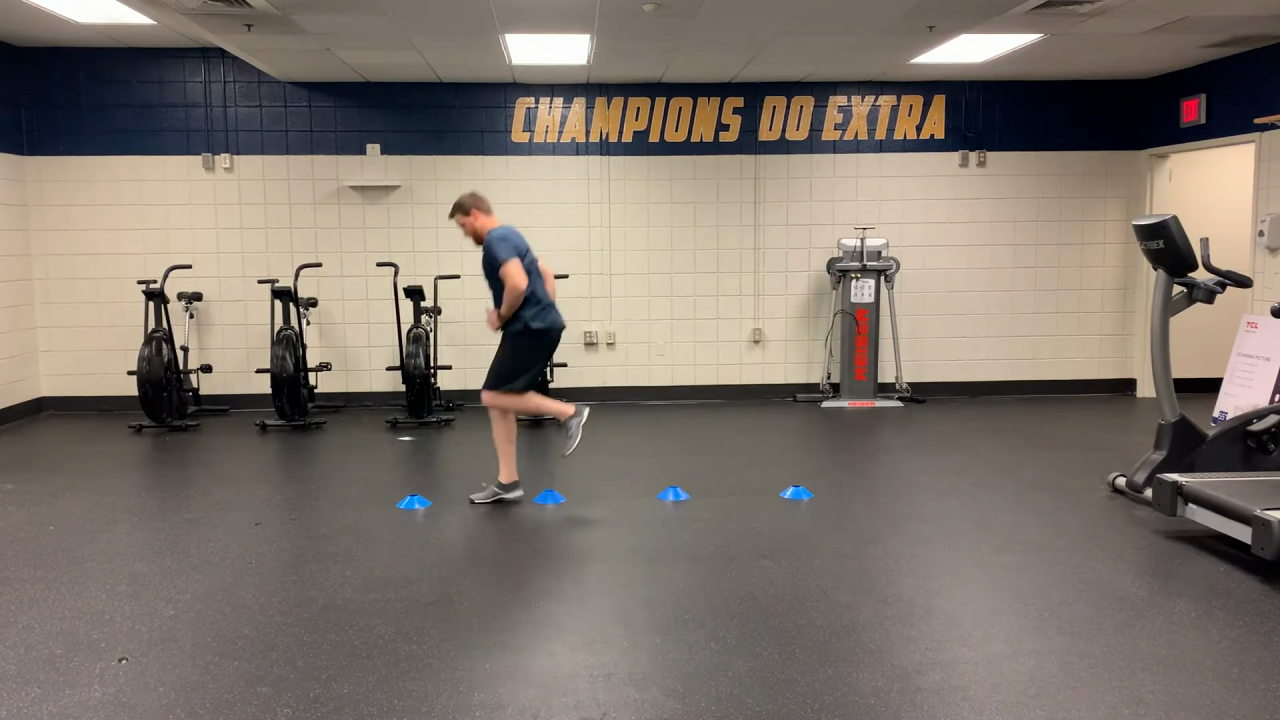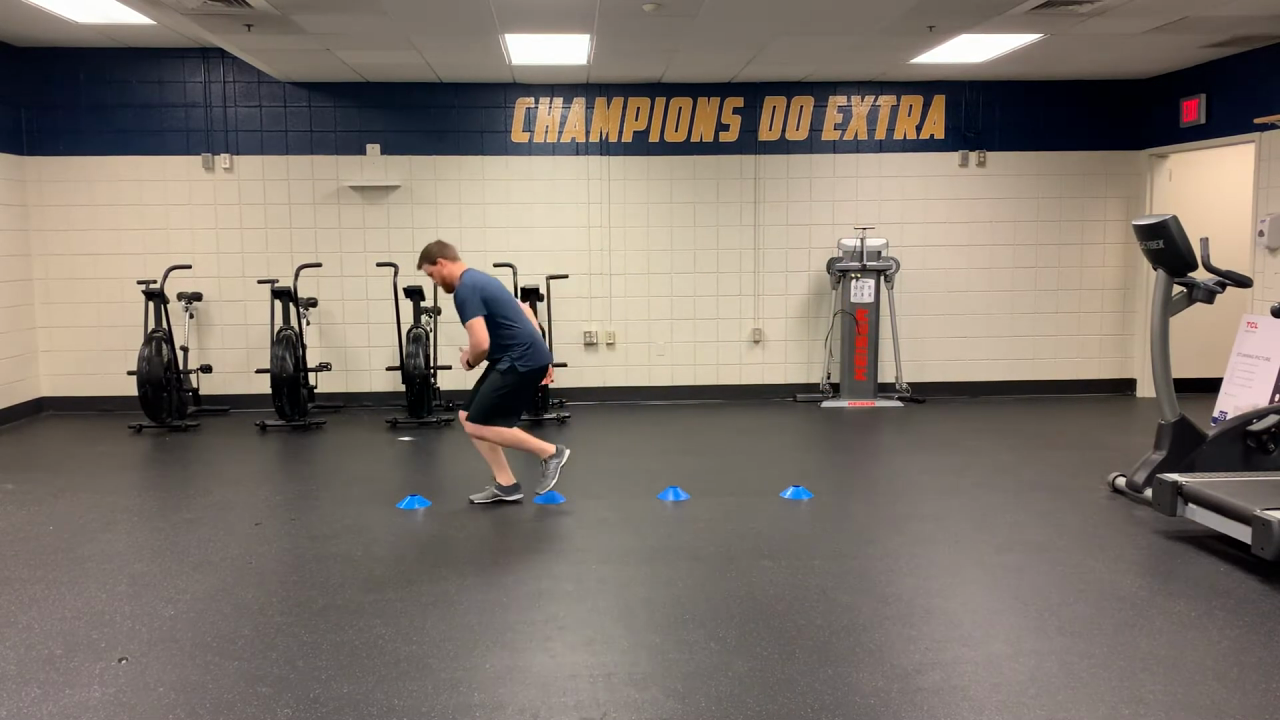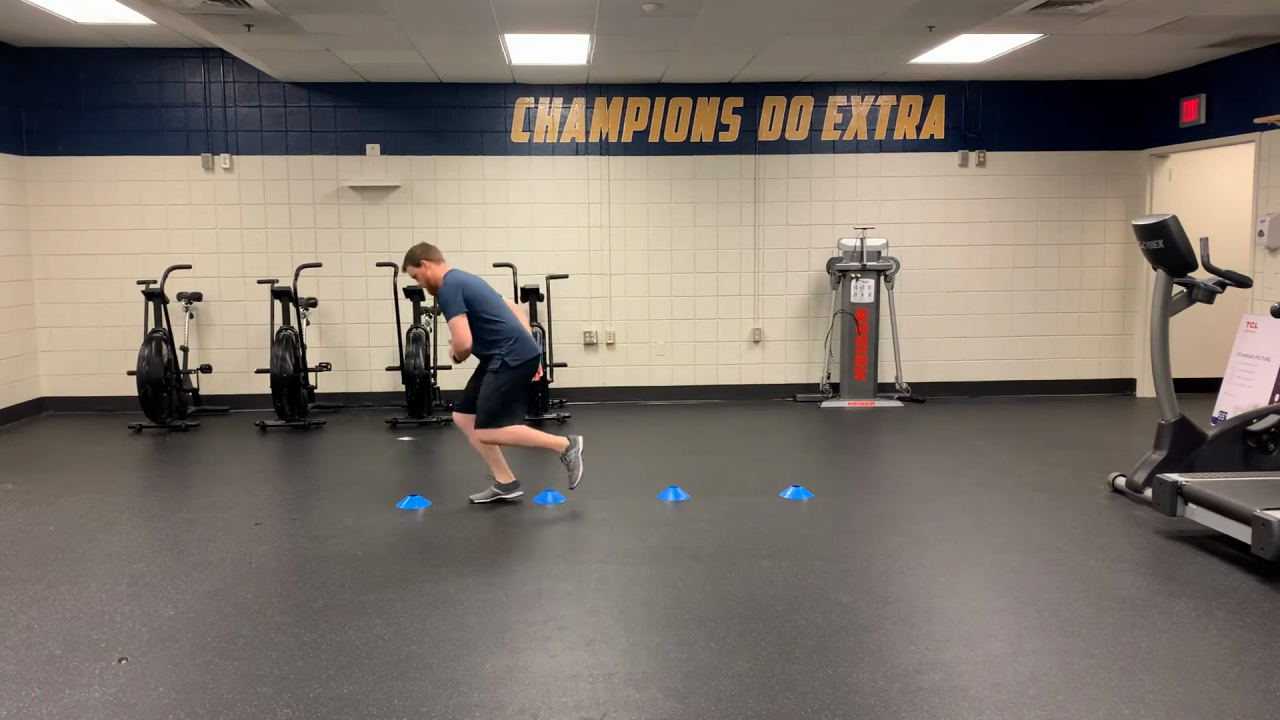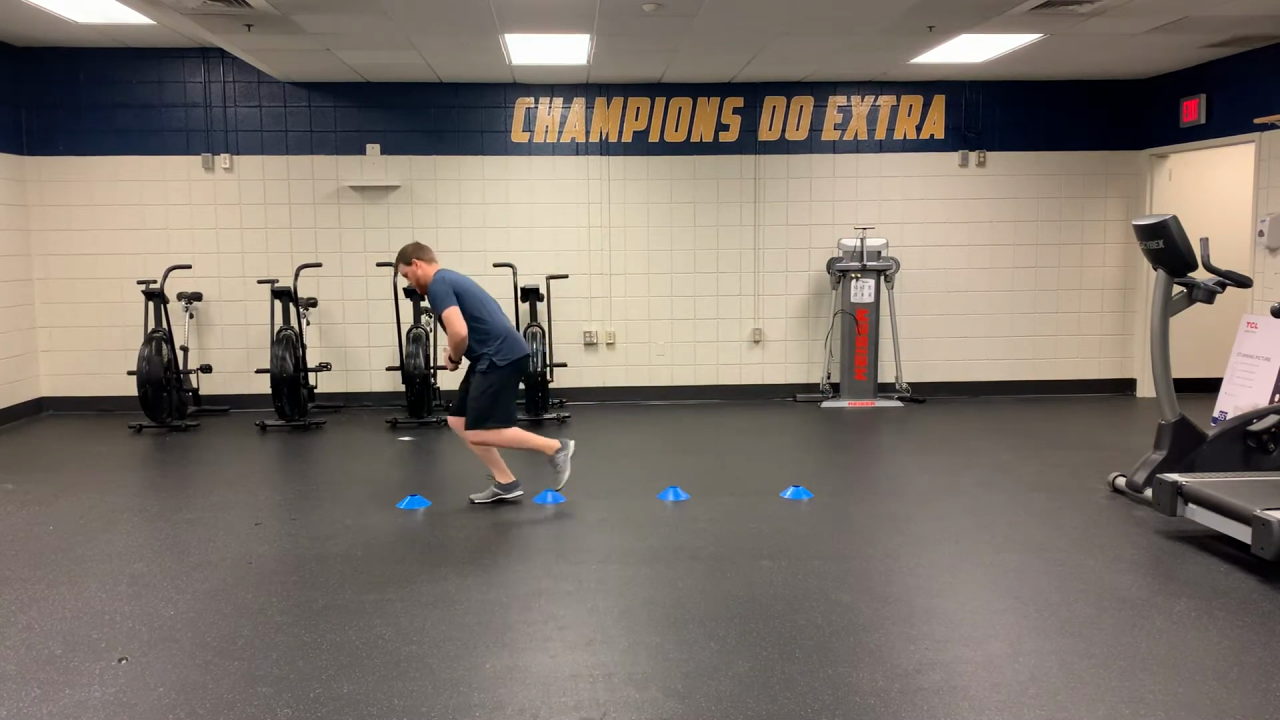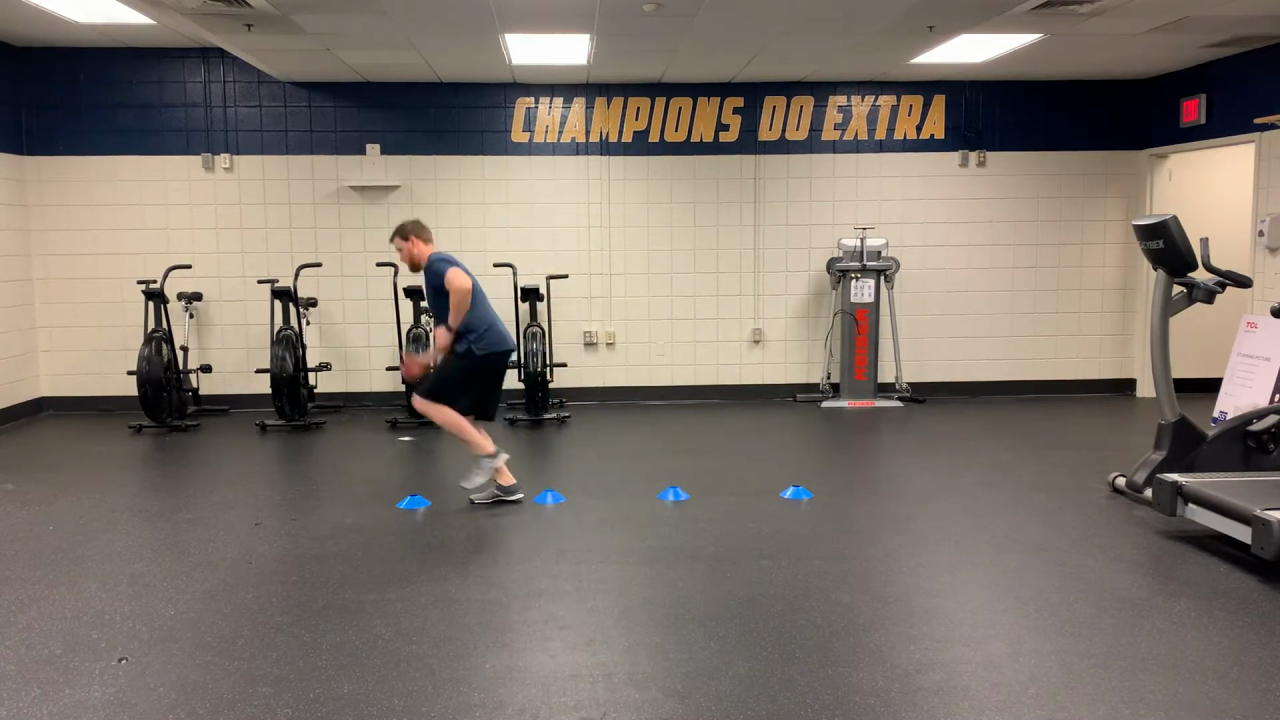
dt=0.2s
person 1, frame 1
left shoulder: (497, 241)
right shoulder: (508, 237)
left elbow: (519, 284)
right elbow: (545, 273)
left wrist: (500, 316)
right wrist: (546, 315)
left hip: (532, 328)
right hip: (539, 326)
left knee: (495, 397)
right knee: (499, 397)
left ankle: (569, 413)
right ankle: (507, 482)
person 1, frame 2
left shoulder: (466, 291)
right shoulder: (478, 280)
left elbow: (481, 344)
right elbow: (525, 311)
left wrist: (469, 361)
right wrist: (540, 357)
left hip: (520, 363)
right hip: (522, 359)
left knee: (476, 425)
right knee: (469, 417)
left ankle: (550, 452)
right ankle: (506, 485)
person 1, frame 3
left shoulder: (448, 289)
right shoulder: (461, 280)
left elbow: (463, 343)
right elbow: (514, 308)
left wrist: (456, 356)
right wrist: (531, 357)
left hip: (510, 359)
right hip: (505, 357)
left knee: (488, 432)
right knee: (464, 418)
left ankle: (566, 446)
right ankle: (505, 483)
person 1, frame 4
left shoulder: (439, 286)
right shoulder: (454, 281)
left elbow: (459, 333)
left wrist: (452, 357)
left hip: (500, 358)
right hip: (506, 355)
left knee: (482, 432)
right knee: (457, 421)
left ankle: (557, 448)
right ankle: (505, 482)
person 1, frame 5
left shoulder: (437, 263)
right shoulder: (439, 266)
left elbow: (463, 287)
left wrist: (449, 332)
right wrist: (430, 360)
left hip: (480, 348)
right hip: (494, 347)
left knee: (425, 402)
right knee: (470, 420)
left ankle: (489, 452)
right ankle: (506, 483)
